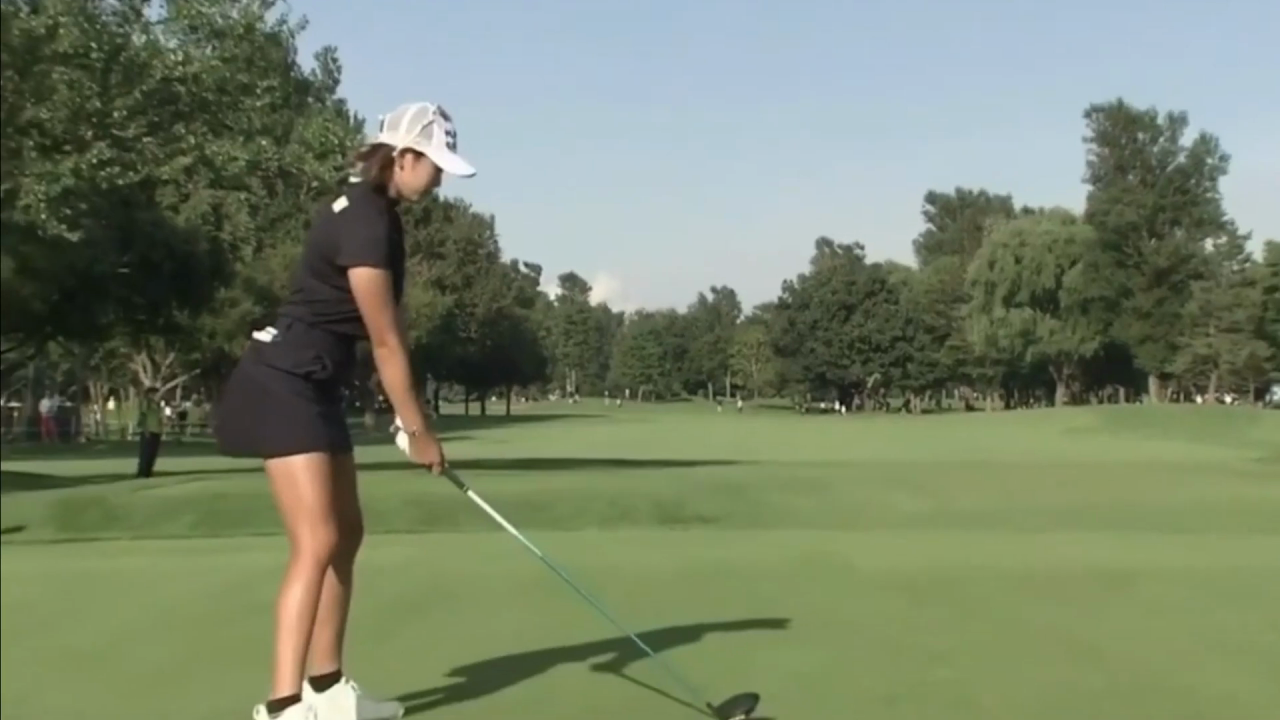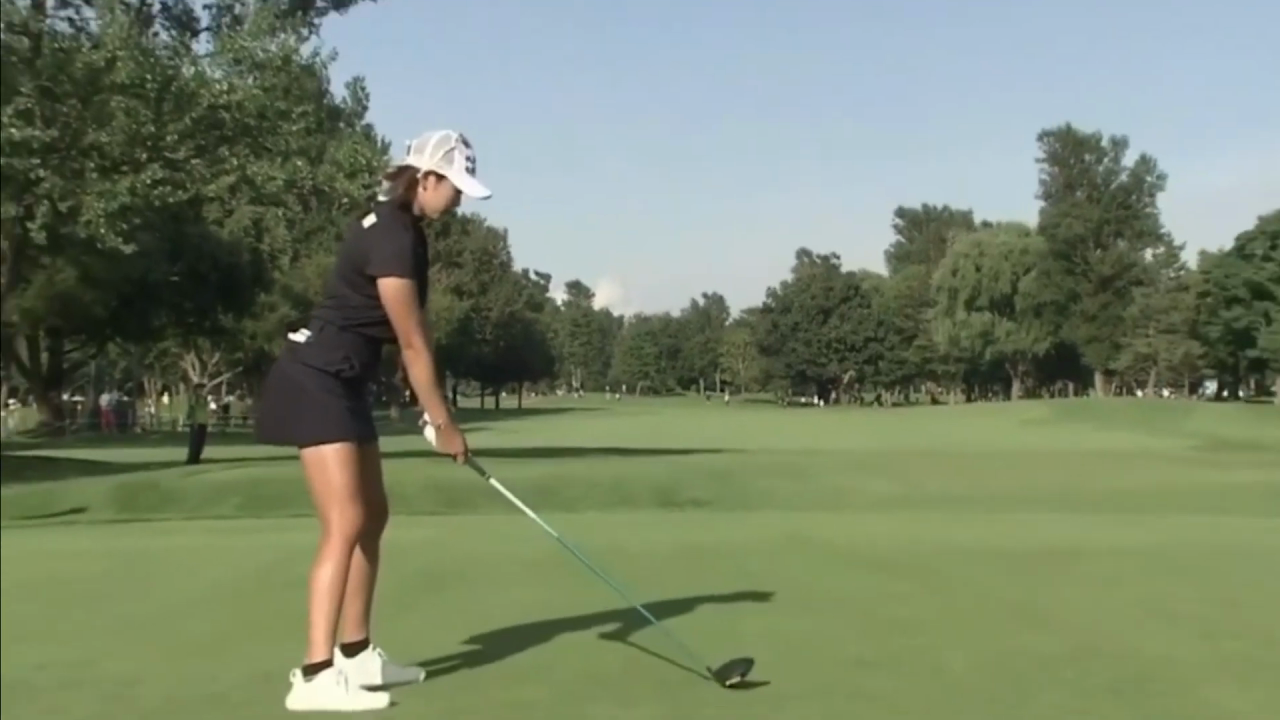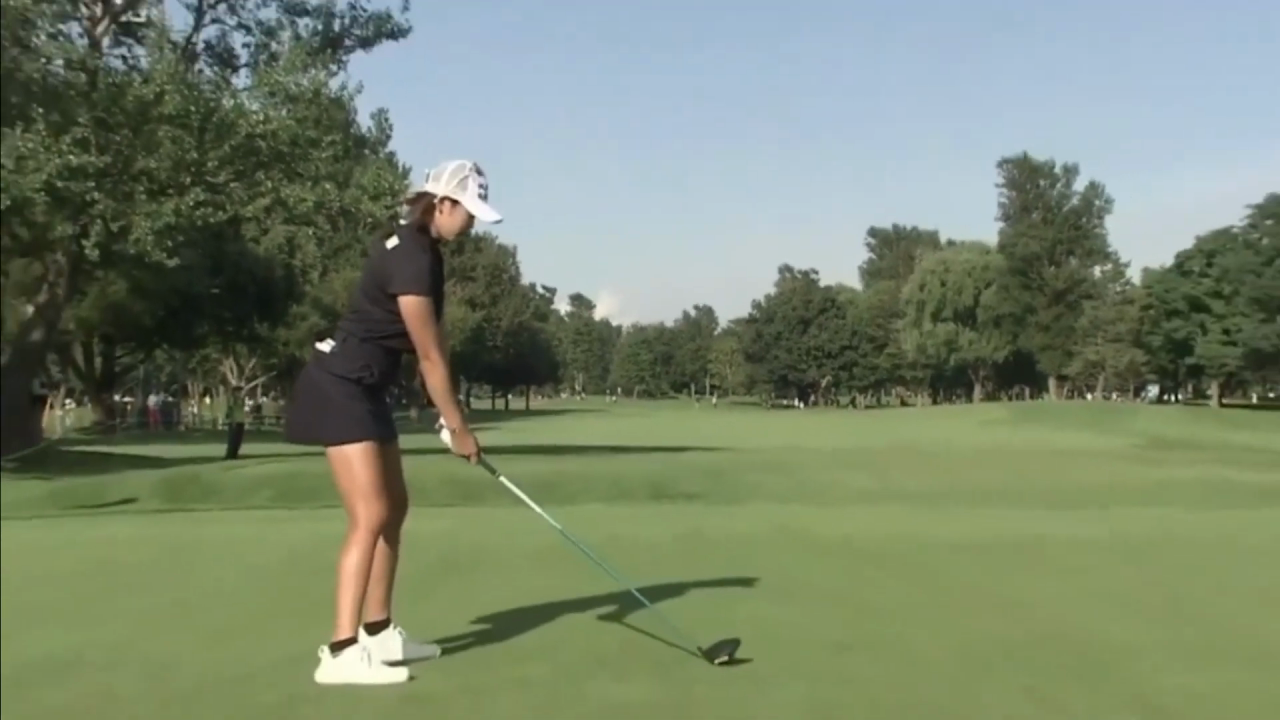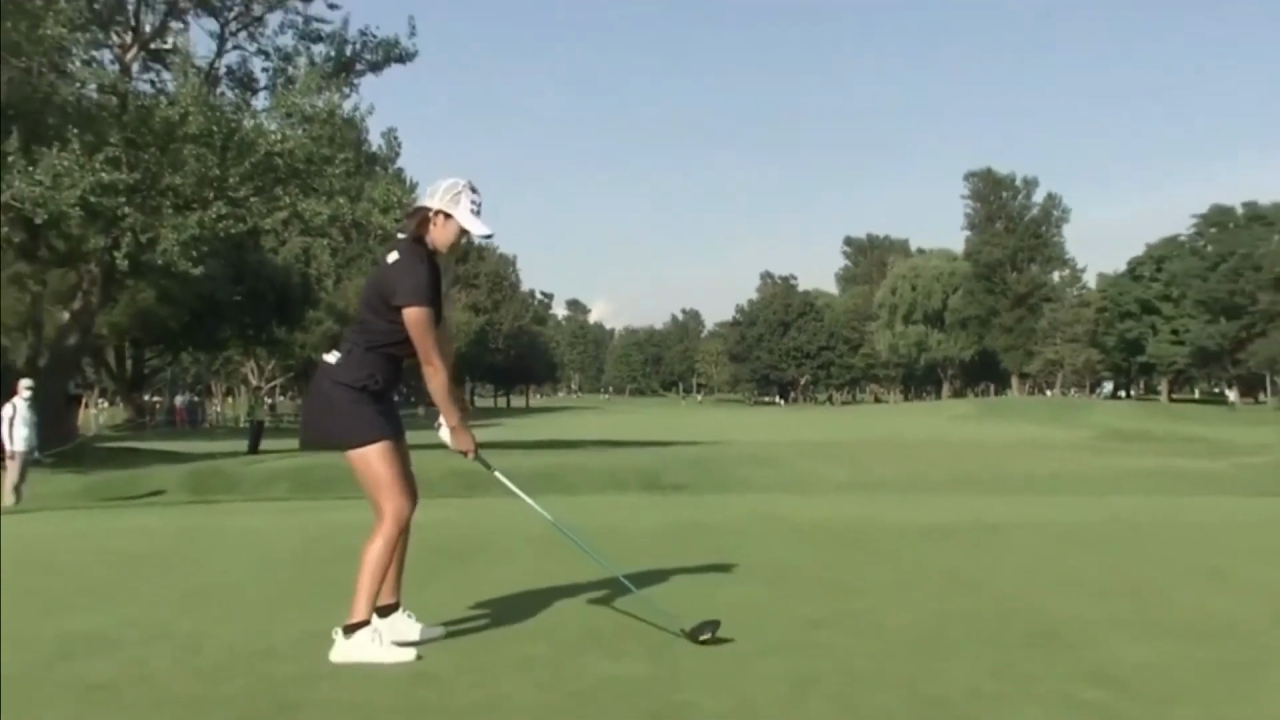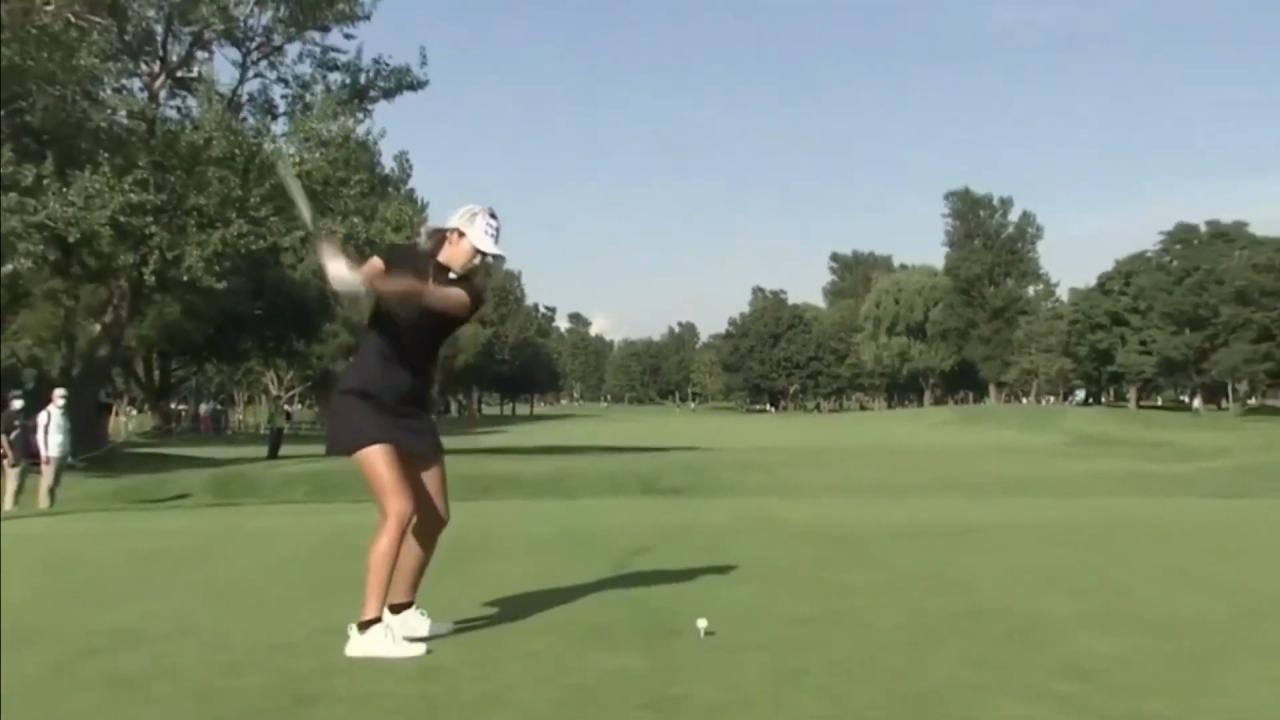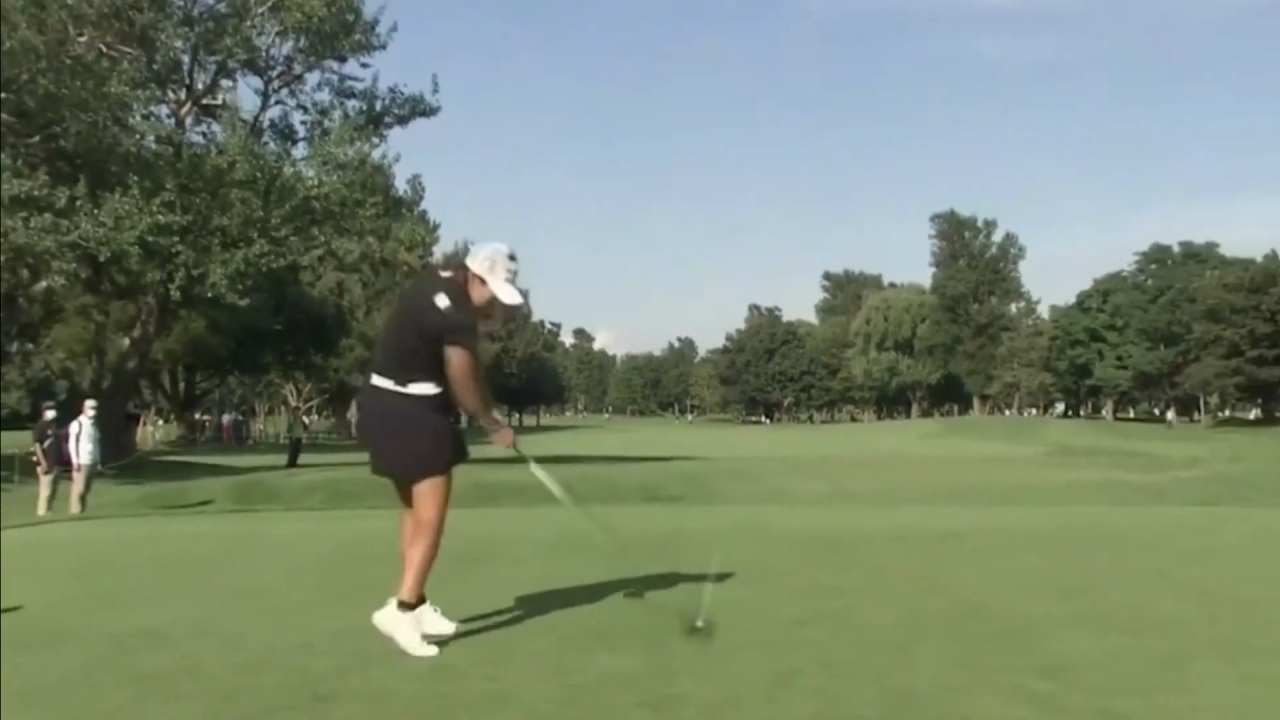
dt=0.5s
person 1, frame 1
left shoulder: (375, 212)
right shoulder: (365, 222)
left elbow: (386, 329)
right elbow: (386, 341)
left wrist: (410, 418)
right wrist: (418, 431)
left hip: (312, 386)
right hip: (283, 385)
left knee: (344, 534)
right knee: (317, 542)
person 1, frame 2
left shoulder: (399, 227)
right shoulder: (392, 237)
left elbow: (411, 335)
right elbow: (413, 343)
left wrist: (434, 413)
right wrist: (443, 422)
left hip: (341, 383)
right hip: (316, 381)
left knee: (372, 516)
right knee: (345, 525)
left ankle: (355, 655)
right ankle: (315, 676)
person 1, frame 3
left shoulder: (420, 248)
right shoulder: (411, 257)
left elbow: (432, 346)
right elbow: (430, 355)
left wrist: (451, 417)
right wrist: (457, 426)
left hip: (363, 388)
right hip: (340, 387)
left knee: (393, 507)
right knee: (370, 516)
left ankle: (377, 633)
right ankle: (341, 652)
person 1, frame 4
left shoulder: (425, 263)
right shoulder: (409, 270)
left elbow: (440, 346)
right elbow: (430, 360)
left wrist: (451, 413)
right wrist: (457, 424)
left hip: (372, 394)
right hip: (347, 394)
left knee: (404, 501)
right knee: (394, 510)
left ankle: (388, 615)
person 1, frame 5
left shoulder: (467, 293)
right shoulder: (402, 257)
left elbow: (422, 293)
right elbow: (359, 279)
left wrist: (371, 282)
right wrist: (346, 271)
left hip: (410, 407)
right hip: (362, 399)
left knee: (434, 514)
right knee: (399, 510)
left ankle: (401, 611)
person 1, frame 6
left shoulder: (442, 278)
right shoulder: (454, 315)
right elbow: (464, 387)
right wrist: (495, 426)
left hip: (380, 404)
right hip: (419, 412)
left knee: (413, 512)
right knee: (429, 520)
